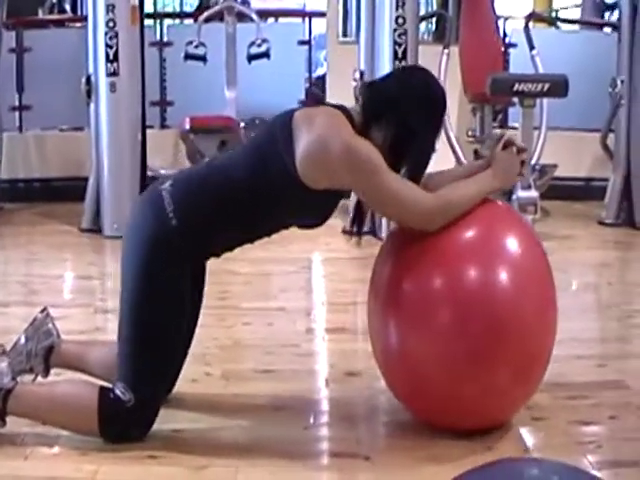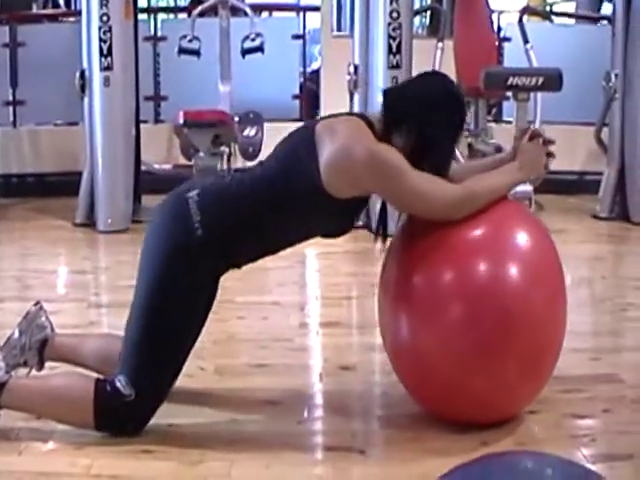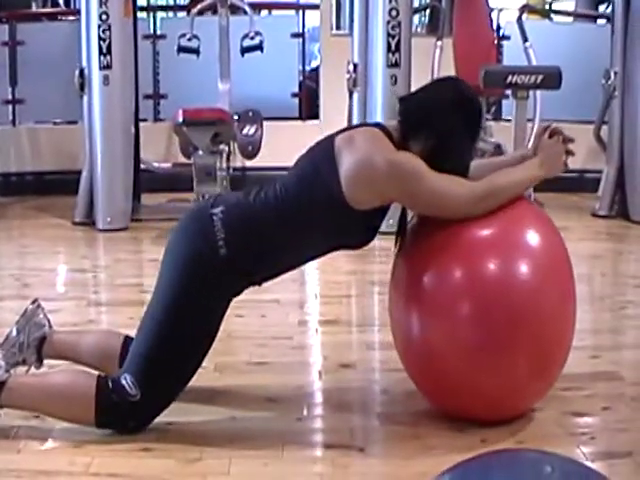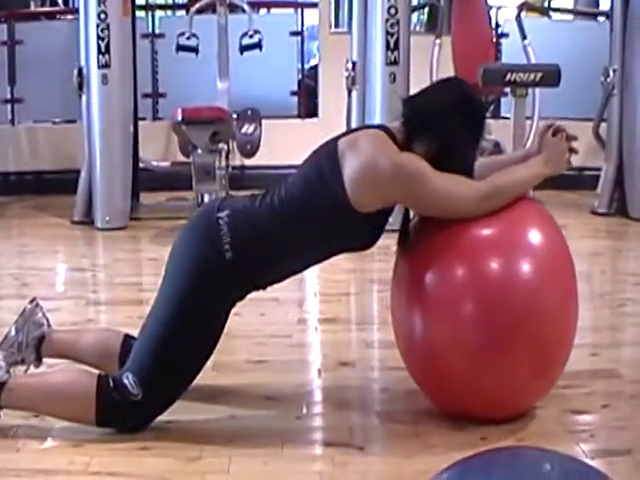
dt=0.5s
person 1, frame 1
left shoulder: (340, 126)
right shoulder: (340, 146)
left elbow: (409, 186)
right elbow: (425, 212)
left wrist: (481, 166)
right wrist: (494, 179)
left hip: (177, 226)
right hip: (167, 234)
left knee: (151, 373)
right knee: (129, 415)
left ankle: (47, 347)
person 1, frame 2
left shoulder: (362, 131)
right shoulder: (365, 154)
left elbow: (434, 178)
right elbow: (450, 202)
left wrist: (506, 158)
right wrist: (520, 172)
left hip: (196, 224)
right hip: (191, 240)
left knee: (147, 363)
right knee: (129, 408)
person 1, frame 3
left shoulder: (378, 140)
right shoulder: (383, 164)
left elbow: (456, 176)
right elbow: (473, 198)
left wrist: (525, 156)
right wrist: (540, 168)
left hip: (217, 235)
right hip: (213, 253)
left knee: (151, 358)
right knee: (129, 405)
person 1, frame 4
left shoulder: (382, 141)
right shoulder: (389, 167)
left elbow: (460, 176)
right elbow: (476, 199)
left wrist: (528, 153)
right wrist: (544, 166)
left hip: (222, 235)
right hip: (220, 257)
left knee: (150, 357)
right knee: (132, 403)
